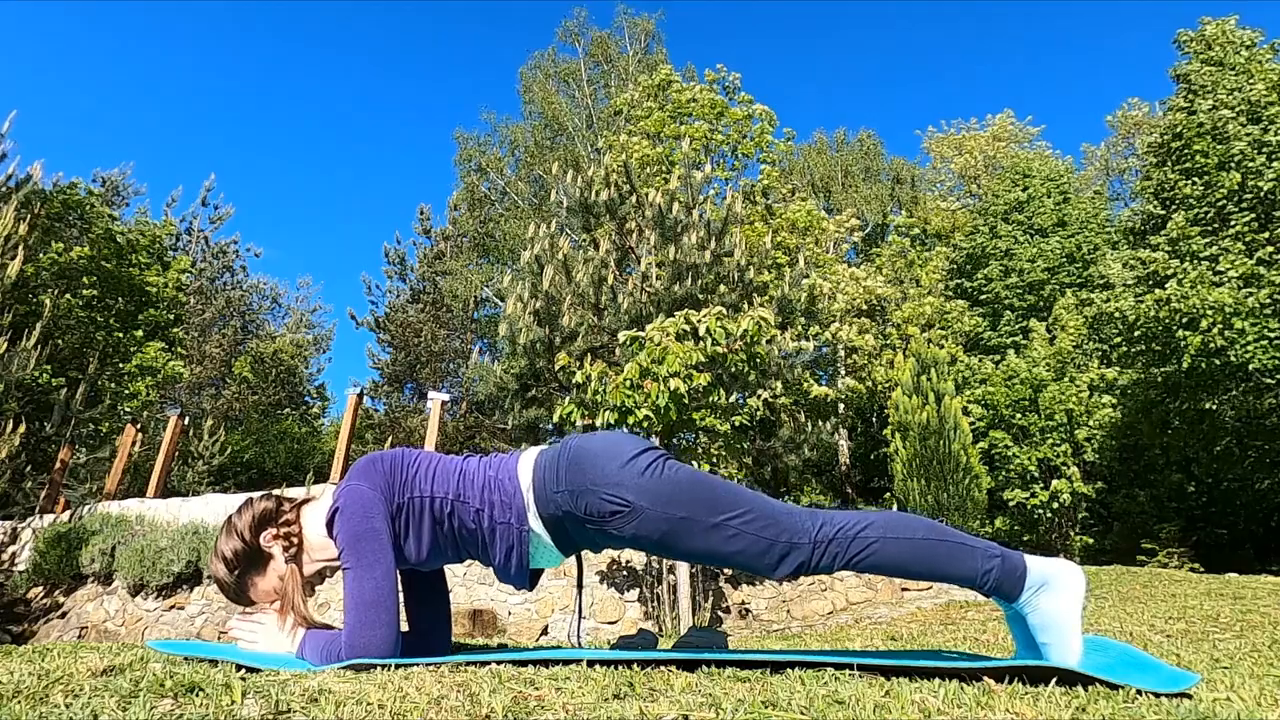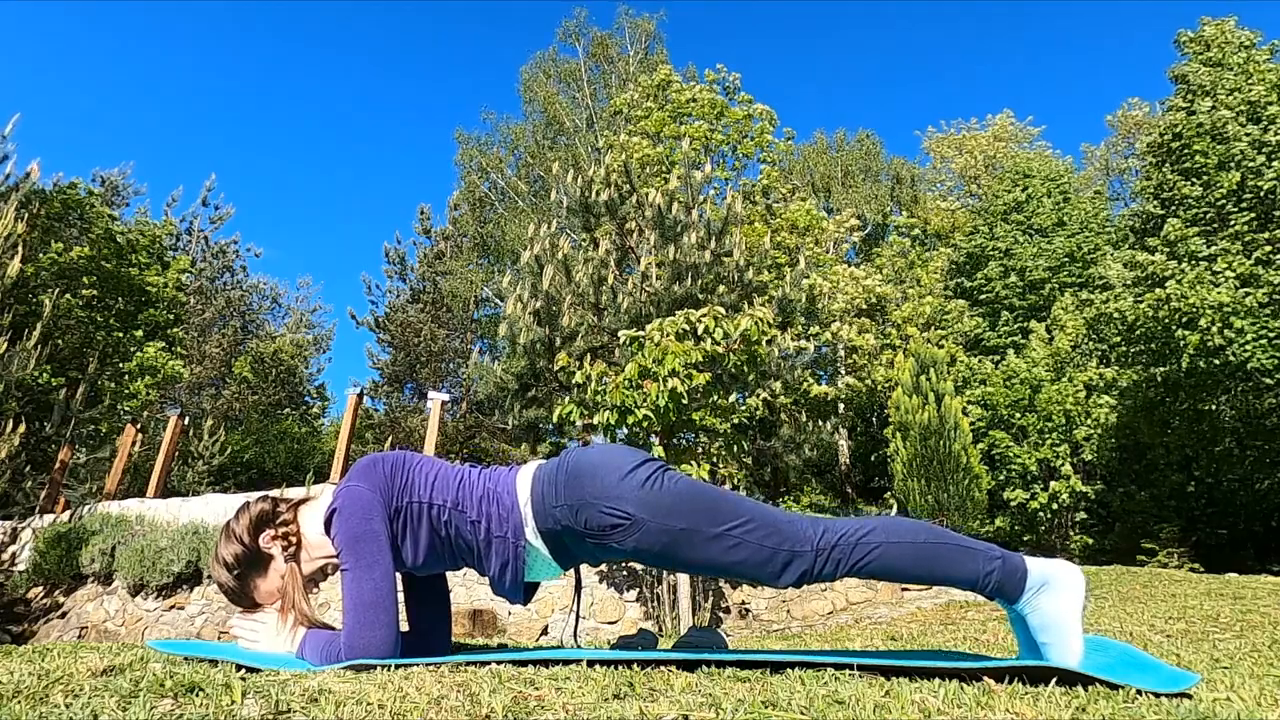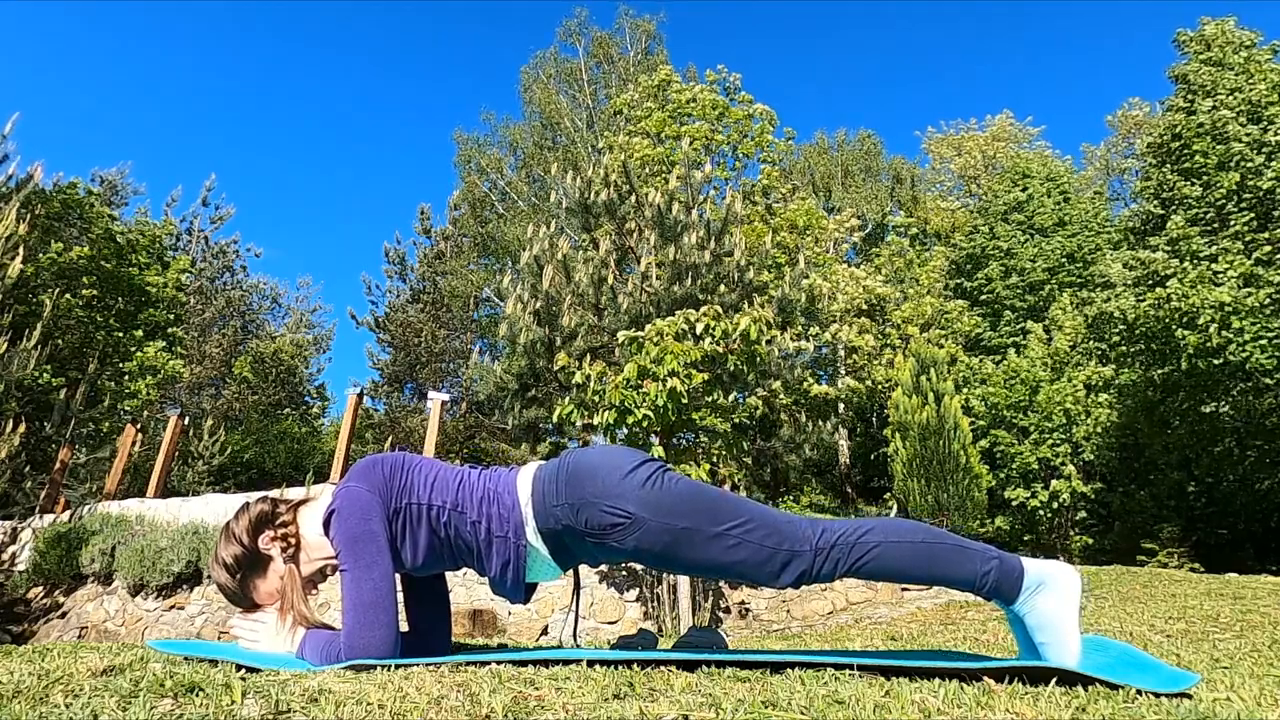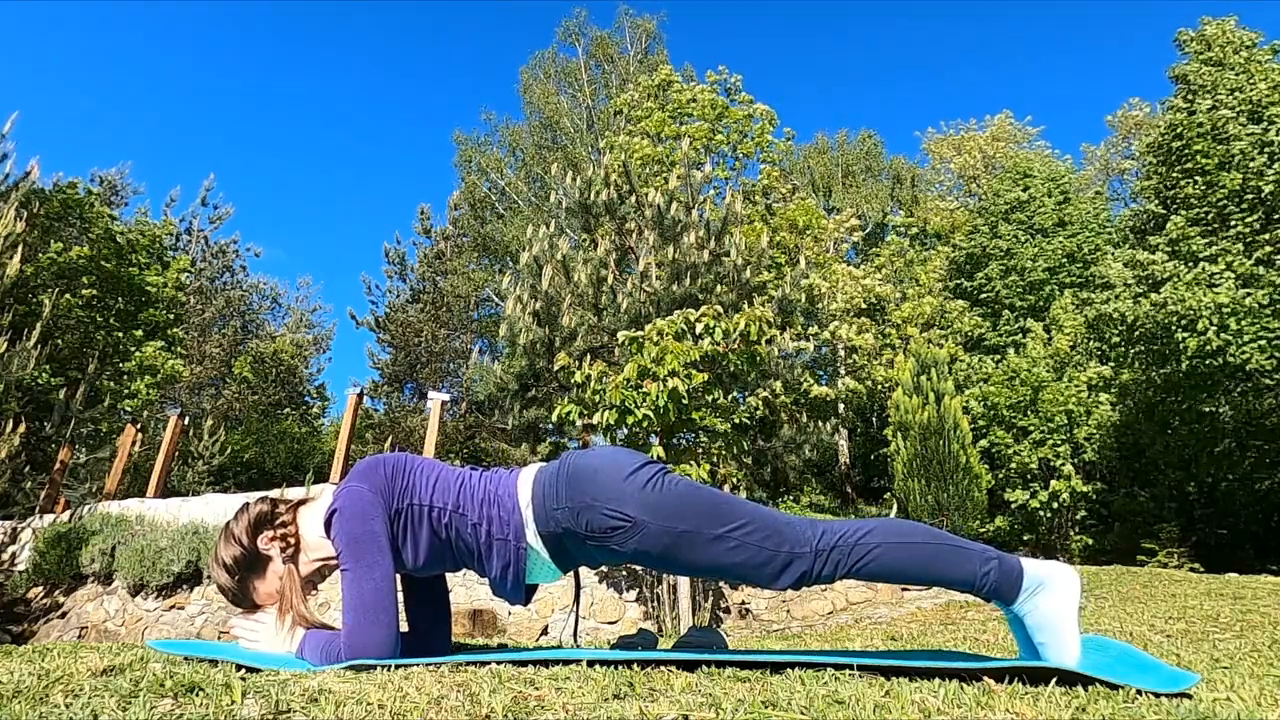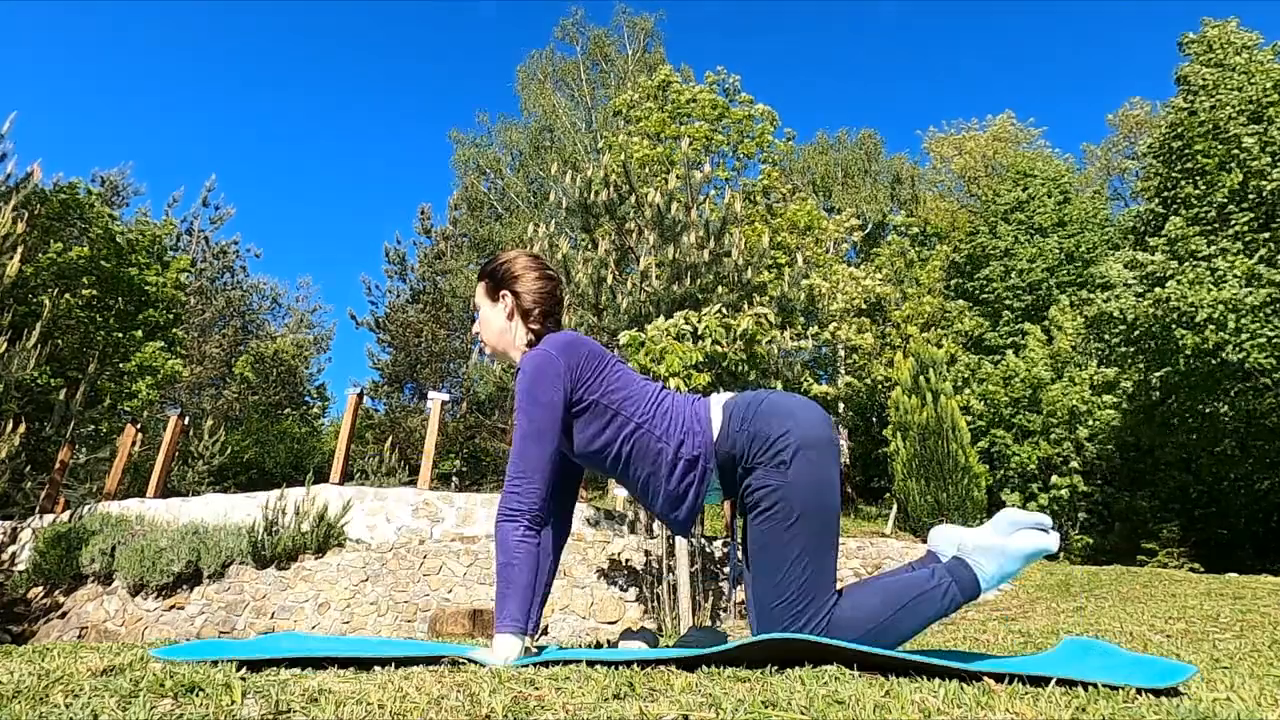
dt=1s
person 1, frame 1
left shoulder: (359, 501)
right shoulder: (388, 521)
left elbow: (376, 646)
right elbow: (428, 642)
left wrist: (295, 642)
right wrist: (303, 625)
left hip: (596, 487)
right hip: (591, 492)
left knee: (812, 542)
right knee: (809, 538)
left ankle: (1025, 578)
right ankle: (1014, 582)
person 1, frame 2
left shoulder: (356, 500)
right shoulder: (388, 522)
left elbow: (374, 646)
right elbow: (430, 641)
left wrist: (296, 640)
right wrist: (310, 622)
left hip: (595, 502)
right hip: (588, 505)
left knee: (810, 550)
right knee: (805, 550)
left ankle: (1025, 576)
right ankle: (1016, 579)
person 1, frame 3
left shoulder: (354, 502)
right shoulder: (386, 522)
left elbow: (373, 646)
right elbow: (429, 642)
left wrist: (294, 639)
right wrist: (295, 622)
left hip: (594, 501)
right hip: (586, 505)
left knee: (810, 552)
right knee: (804, 551)
left ankle: (1022, 578)
right ankle: (1014, 579)
person 1, frame 4
left shoulder: (358, 501)
right shoulder: (388, 524)
left elbow: (373, 645)
right elbow: (427, 643)
left wrist: (294, 639)
right wrist: (305, 625)
left hip: (596, 504)
right hip: (590, 506)
left knee: (811, 552)
right knee: (809, 551)
left ankle: (1020, 580)
right ankle: (1014, 580)
person 1, frame 5
left shoulder: (551, 360)
right shoulder: (553, 373)
left elbow: (522, 510)
right elbow: (550, 517)
left wrist: (506, 642)
right wrist: (520, 633)
left hip: (775, 441)
right hip: (767, 449)
left knee: (803, 636)
right knee: (793, 632)
left ankle: (970, 566)
right ankle: (947, 557)
